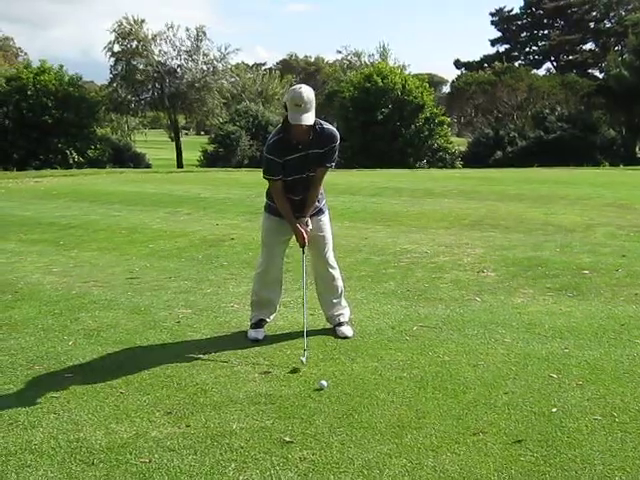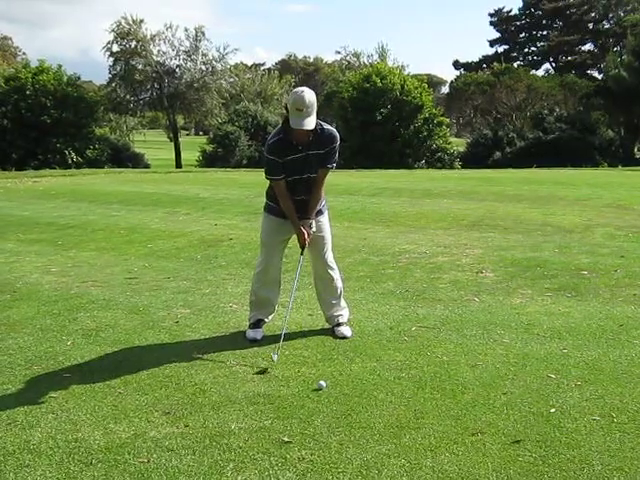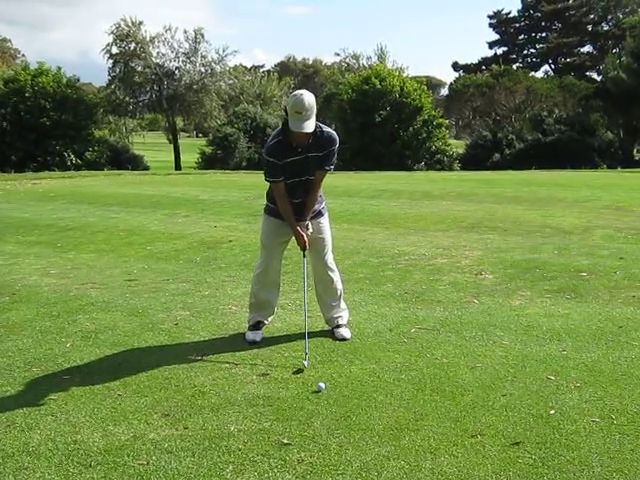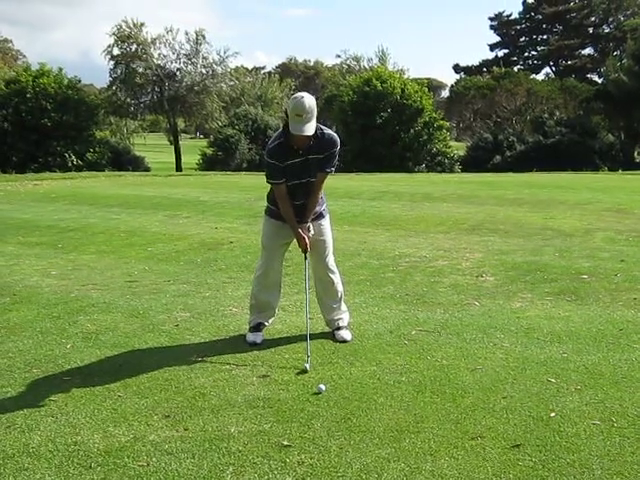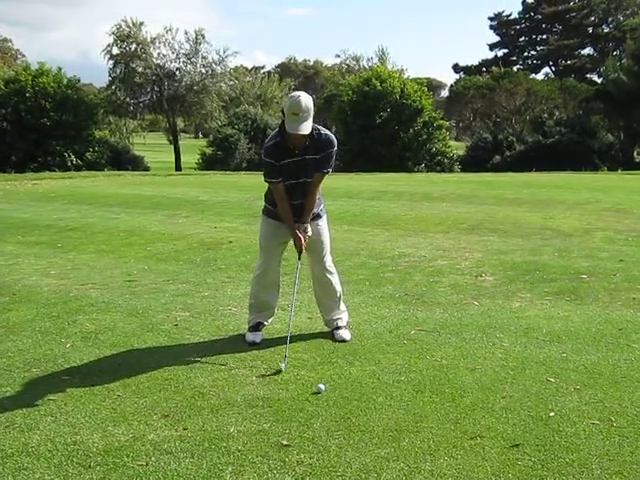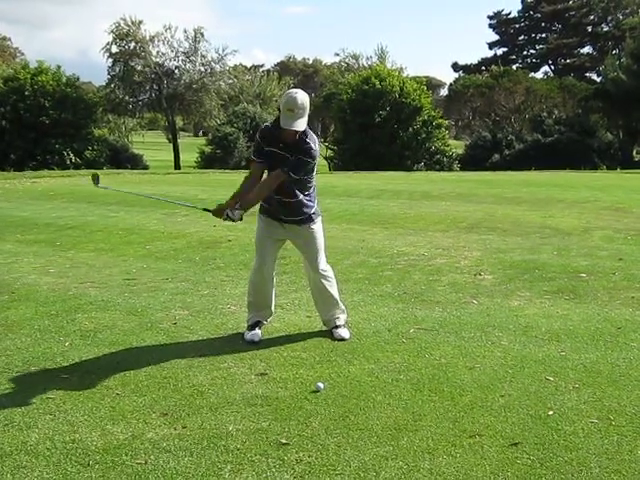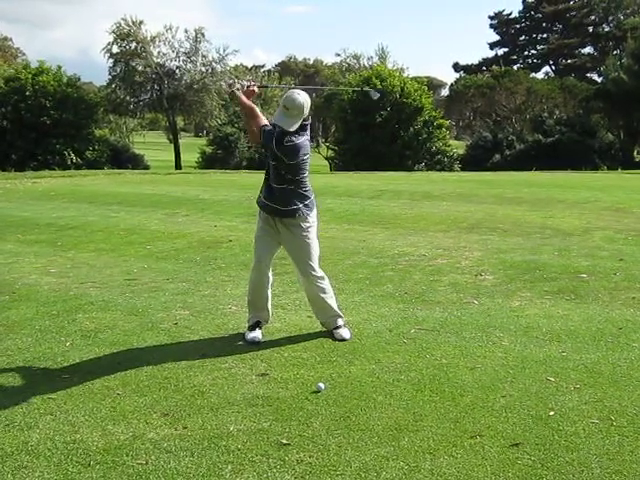
dt=0.4s
person 1, frame 1
left shoulder: (329, 136)
right shoulder: (274, 144)
left elbow: (317, 181)
right elbow: (277, 190)
left wrist: (306, 219)
right wrist: (294, 225)
left hip: (315, 210)
right hip: (279, 212)
left knee: (326, 263)
right knee: (268, 265)
left ankle: (339, 317)
right ankle: (259, 319)
person 1, frame 2
left shoulder: (329, 137)
right shoulder: (275, 144)
left elbow: (319, 182)
right elbow: (280, 191)
left wrist: (309, 221)
right wrist: (297, 226)
left hip: (315, 210)
right hip: (279, 212)
left knee: (325, 264)
right knee: (268, 264)
left ankle: (338, 317)
right ankle: (258, 318)
person 1, frame 3
left shoulder: (328, 139)
right shoulder: (274, 146)
left elbow: (317, 184)
right elbow: (279, 193)
left wrist: (305, 222)
right wrist: (294, 228)
left hip: (314, 212)
right hip: (278, 214)
left knee: (325, 265)
right knee: (267, 266)
left ankle: (337, 319)
right ankle: (257, 320)
person 1, frame 4
left shoulder: (329, 141)
right shoulder: (275, 148)
left elbow: (318, 186)
right elbow: (281, 195)
left wrist: (307, 224)
right wrist: (297, 231)
left hip: (316, 214)
right hip: (279, 216)
left knee: (326, 267)
right knee: (268, 268)
left ankle: (338, 320)
right ankle: (258, 321)
person 1, frame 5
left shoulder: (326, 141)
right shoulder: (271, 148)
left elbow: (314, 187)
right elbow: (278, 194)
left wrist: (305, 224)
right wrist: (292, 230)
left hip: (312, 215)
right hip: (277, 216)
left knee: (324, 268)
right knee: (267, 269)
left ankle: (337, 320)
right ankle: (257, 321)
person 1, frame 6
left shoulder: (309, 149)
right shoulder: (266, 133)
left elbow: (272, 182)
right elbow: (255, 173)
left wrist: (240, 209)
right wrist: (231, 202)
left hip: (304, 218)
right hip: (271, 215)
left knee: (318, 269)
right knee: (262, 268)
left ankle: (335, 319)
right ankle: (257, 319)
person 1, frame 7
left shoulder: (290, 144)
right shoulder: (293, 124)
left elbow: (259, 125)
right elbow: (255, 134)
left wrist: (242, 101)
right wrist: (246, 101)
left hip: (296, 217)
right hip: (269, 213)
left knee: (310, 272)
right knee: (259, 267)
left ankle: (334, 321)
right ankle: (257, 320)
